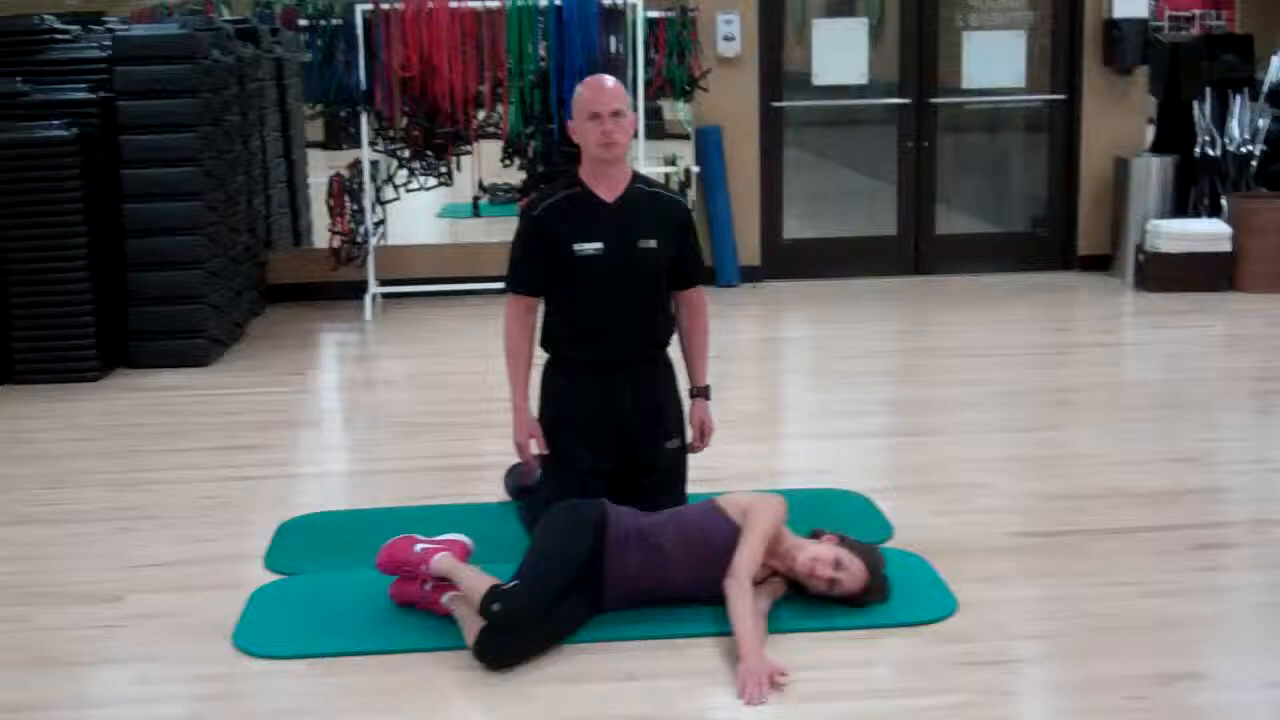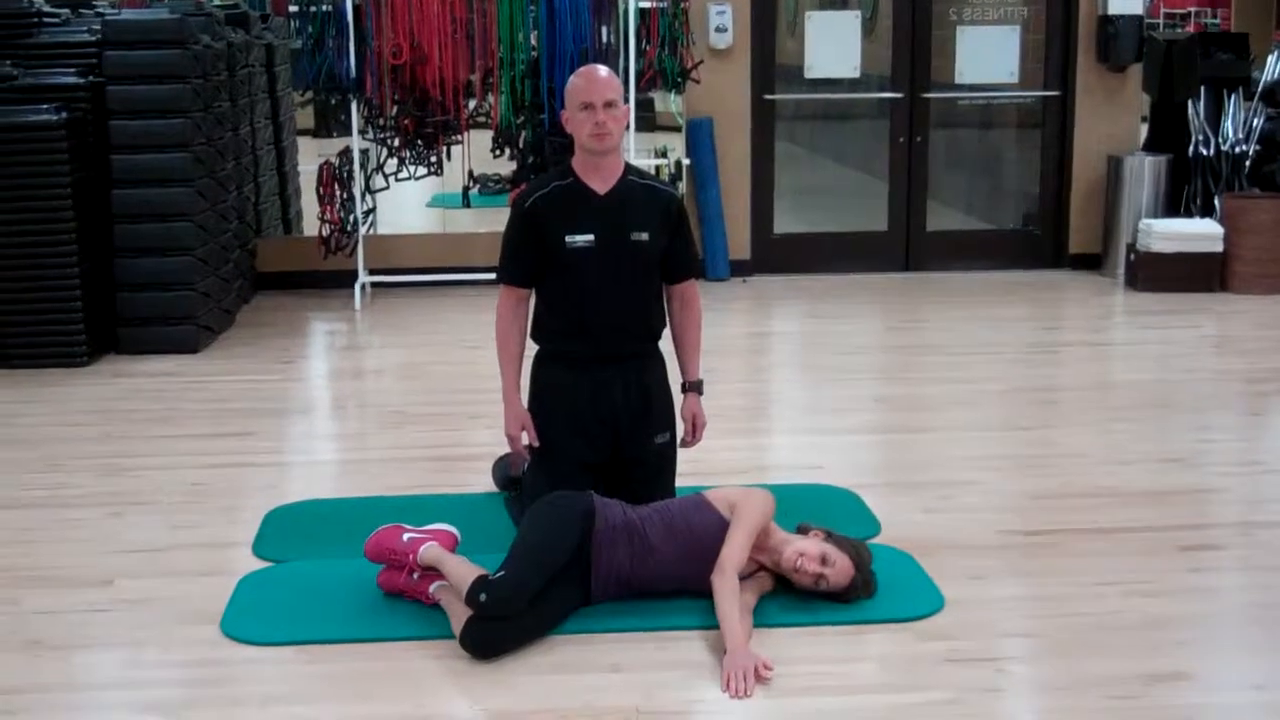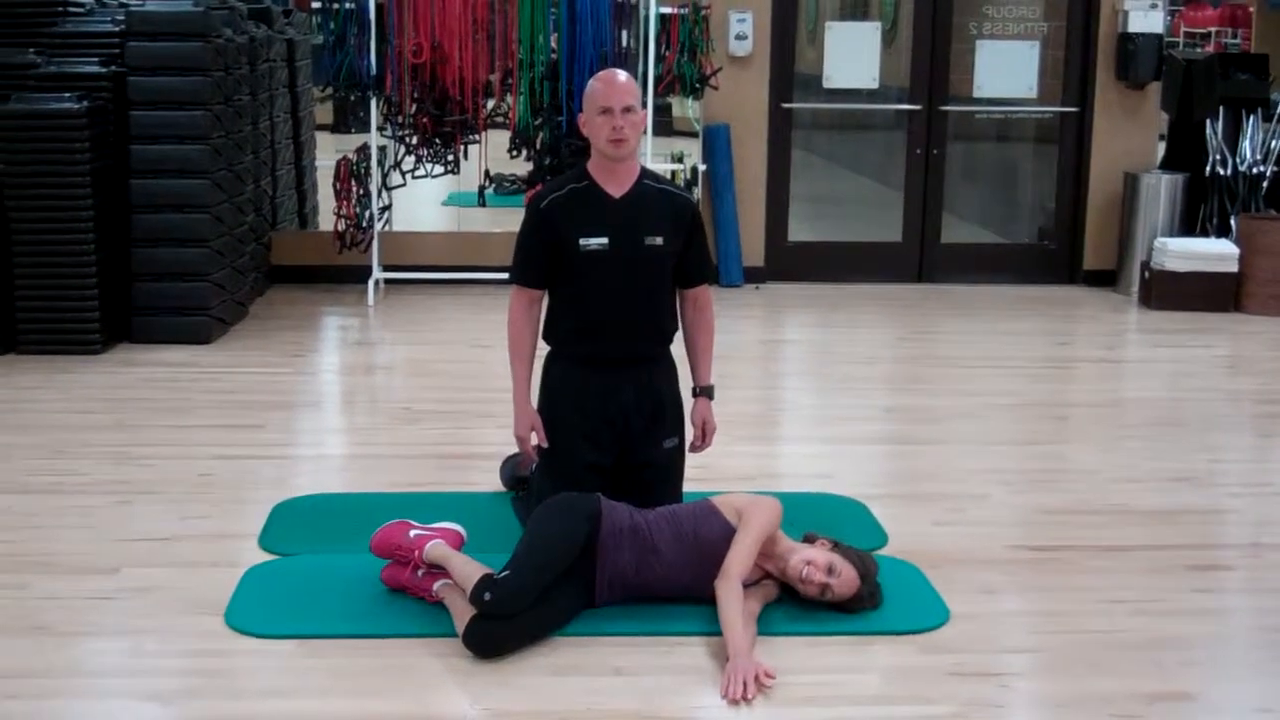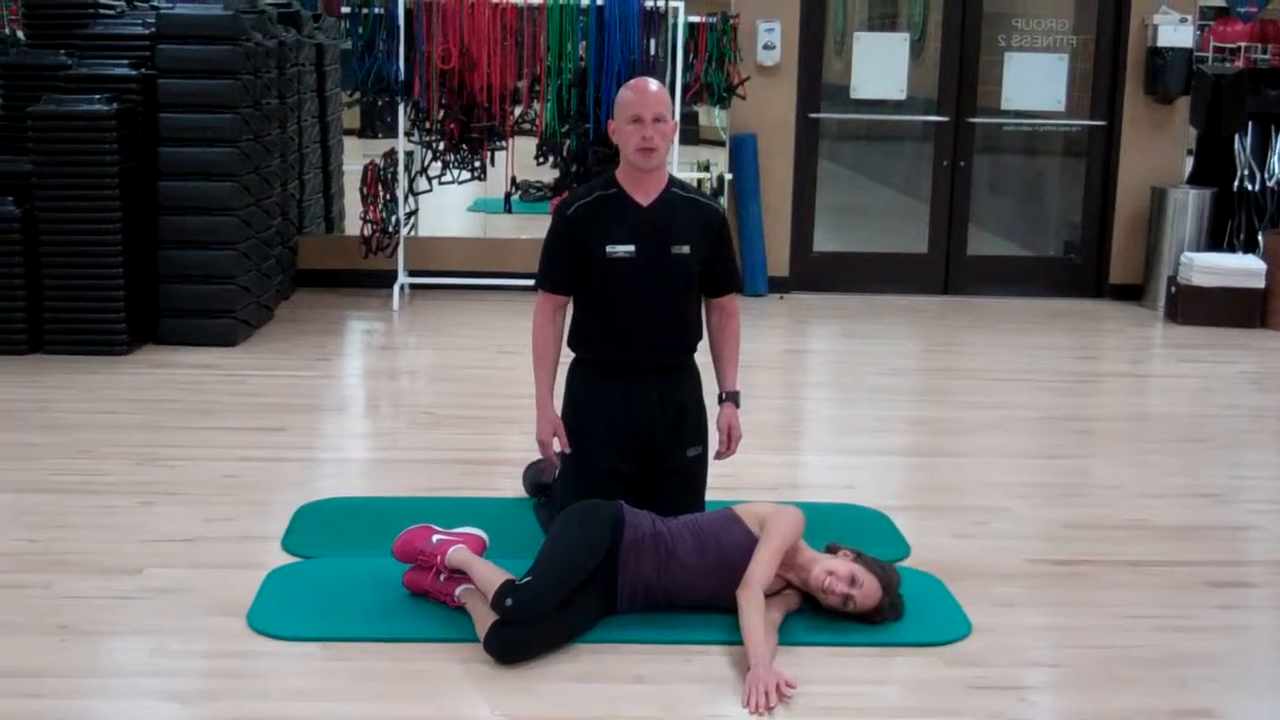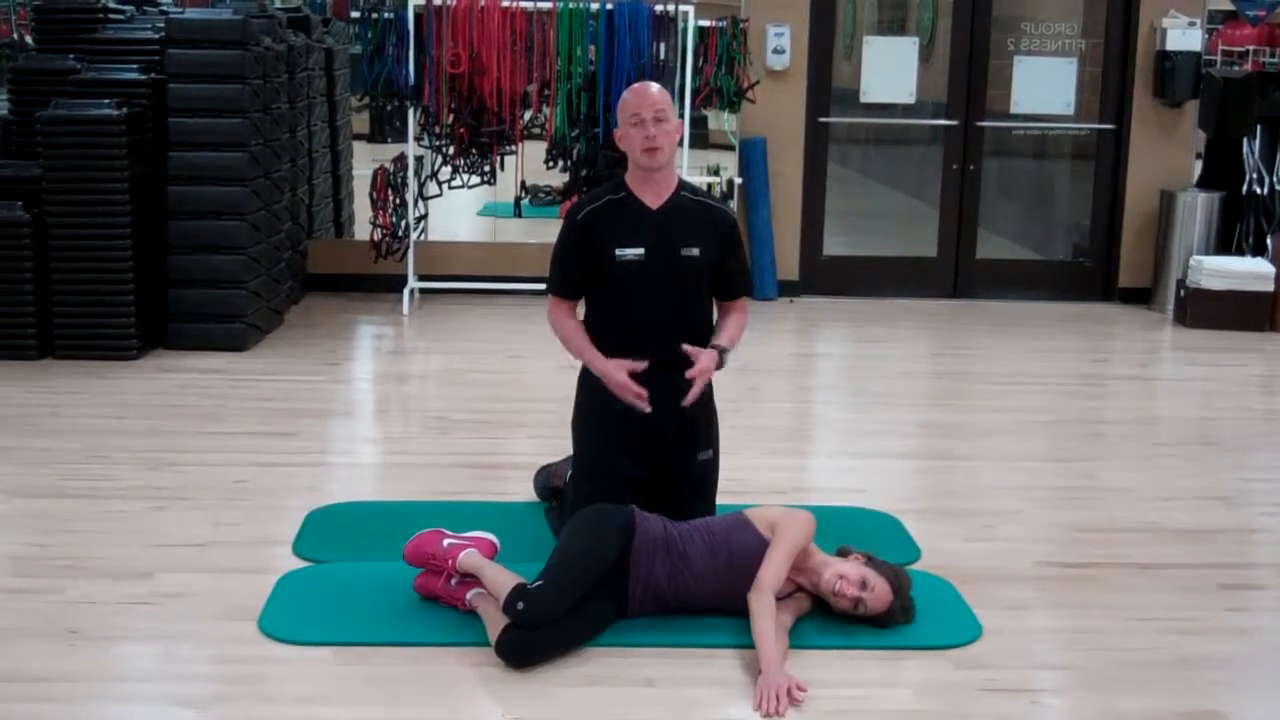
dt=0.7s
person 1, frame 1
left shoulder: (774, 586)
right shoulder: (771, 509)
left elbow: (749, 604)
right elbow: (736, 579)
left wrist: (754, 653)
right wrist: (751, 654)
left hip: (602, 593)
right hip: (591, 530)
left knee: (498, 651)
right knee: (511, 610)
left ankle: (446, 594)
right ankle: (437, 559)
person 1, frame 2
left shoulder: (761, 579)
right shoulder: (759, 502)
left elbow: (736, 600)
right elbow: (724, 572)
left wrist: (739, 648)
right wrist: (736, 648)
left hip: (588, 585)
right hip: (578, 522)
left knee: (484, 640)
right knee: (499, 599)
left ankle: (432, 583)
right ankle: (425, 547)
person 1, frame 3
left shoulder: (766, 589)
right shoulder: (767, 509)
left elbow: (741, 606)
right elbow: (728, 579)
left wrist: (741, 655)
right wrist: (739, 655)
left hip: (593, 588)
right hip: (585, 522)
left knee: (487, 641)
right knee: (503, 597)
left ankle: (437, 582)
right ankle: (431, 546)
person 1, frame 4
left shoulder: (788, 599)
right shoulder: (789, 520)
left elbow: (763, 617)
right elbow: (748, 589)
left wrist: (761, 666)
right wrist: (761, 666)
left hip: (614, 596)
right hip: (608, 531)
left knee: (508, 646)
right knee: (525, 605)
left ankle: (458, 585)
right ankle: (452, 550)
person 1, frame 5
left shoulder: (799, 603)
right shoulder: (800, 523)
left elbow: (773, 621)
right elbow: (760, 592)
left wrist: (772, 669)
right wrist: (771, 670)
left hip: (626, 600)
right hip: (619, 534)
left knee: (519, 649)
right knee: (535, 608)
left ankle: (469, 590)
right ankle: (464, 554)
person 2, frame 1
left shoulder: (668, 209)
right shoulder: (545, 214)
left elbow: (689, 302)
right elbow: (521, 311)
left wrist: (700, 392)
right wrist: (521, 408)
left hip: (651, 386)
right hip: (575, 389)
right ankle: (530, 482)
person 2, frame 2
left shoulder: (661, 200)
right shoulder: (537, 204)
left elbow: (683, 296)
right elbow: (513, 302)
left wrist: (692, 387)
right wrist: (511, 399)
left hip: (643, 380)
right hip: (563, 382)
right ankle: (519, 473)
person 2, frame 3
left shoulder: (677, 206)
right shoulder: (551, 206)
left elbow: (696, 301)
right elbow: (525, 303)
left wrist: (703, 392)
right wrist: (521, 400)
left hip: (653, 384)
right hip: (573, 383)
right ankle: (528, 475)
person 2, frame 4
left shoulder: (704, 215)
right shoulder: (578, 212)
left elbow: (723, 309)
right elbow: (550, 308)
left wrist: (729, 397)
right wrist: (544, 404)
left hip: (677, 391)
right hip: (598, 390)
right ankle: (551, 480)
person 2, frame 5
left shoulder: (714, 217)
right shoulder: (589, 216)
left elbow: (735, 307)
right elbow: (560, 309)
left wrist: (716, 353)
right wrist: (600, 365)
left hip: (687, 395)
right hip: (609, 394)
right ankle: (563, 485)
